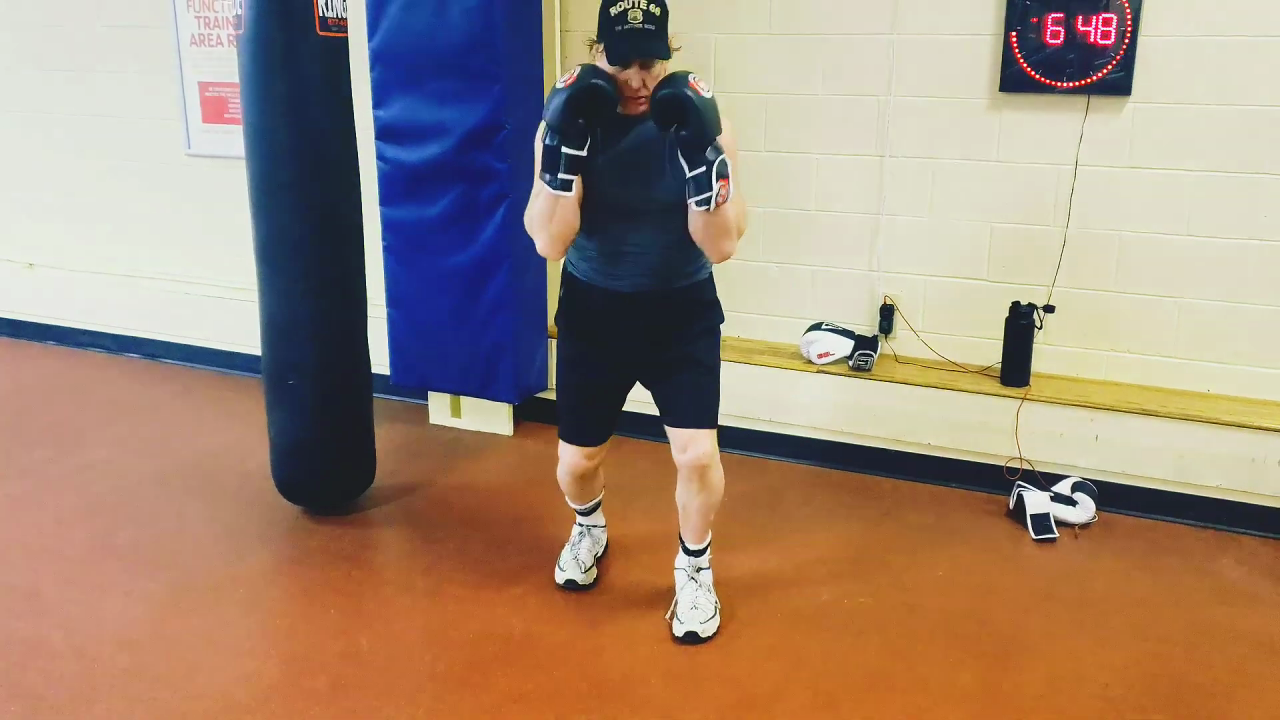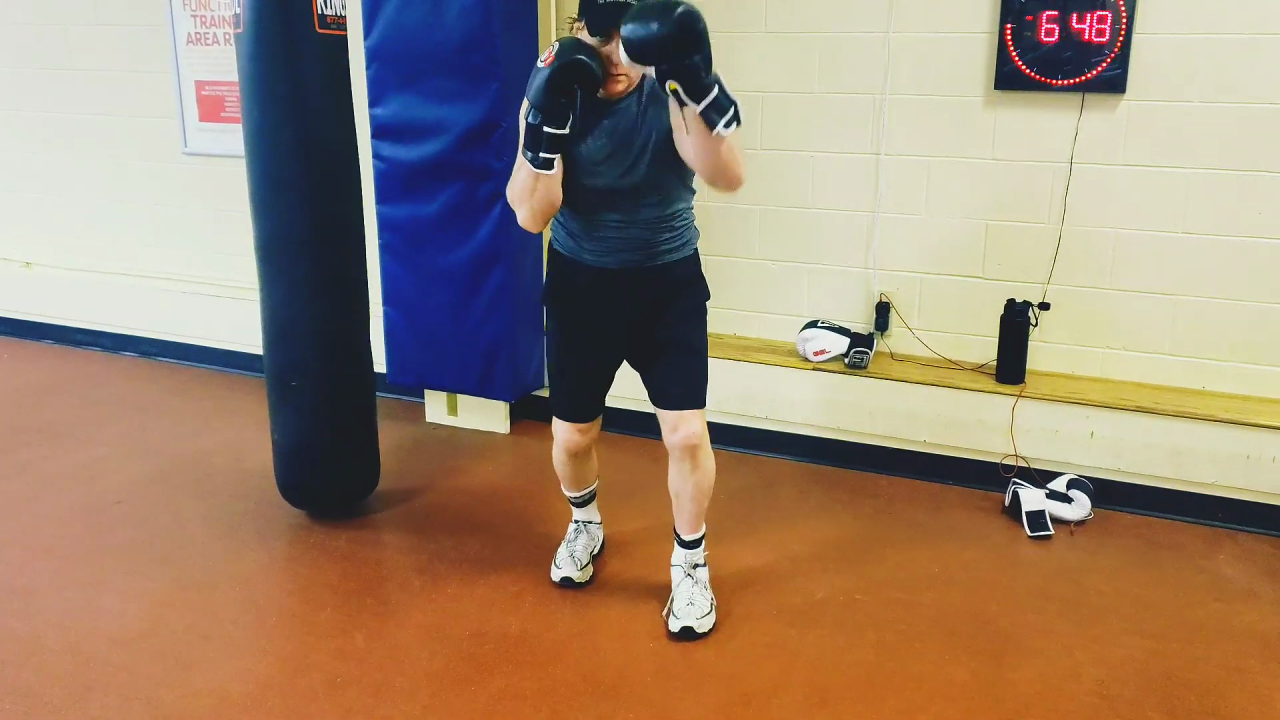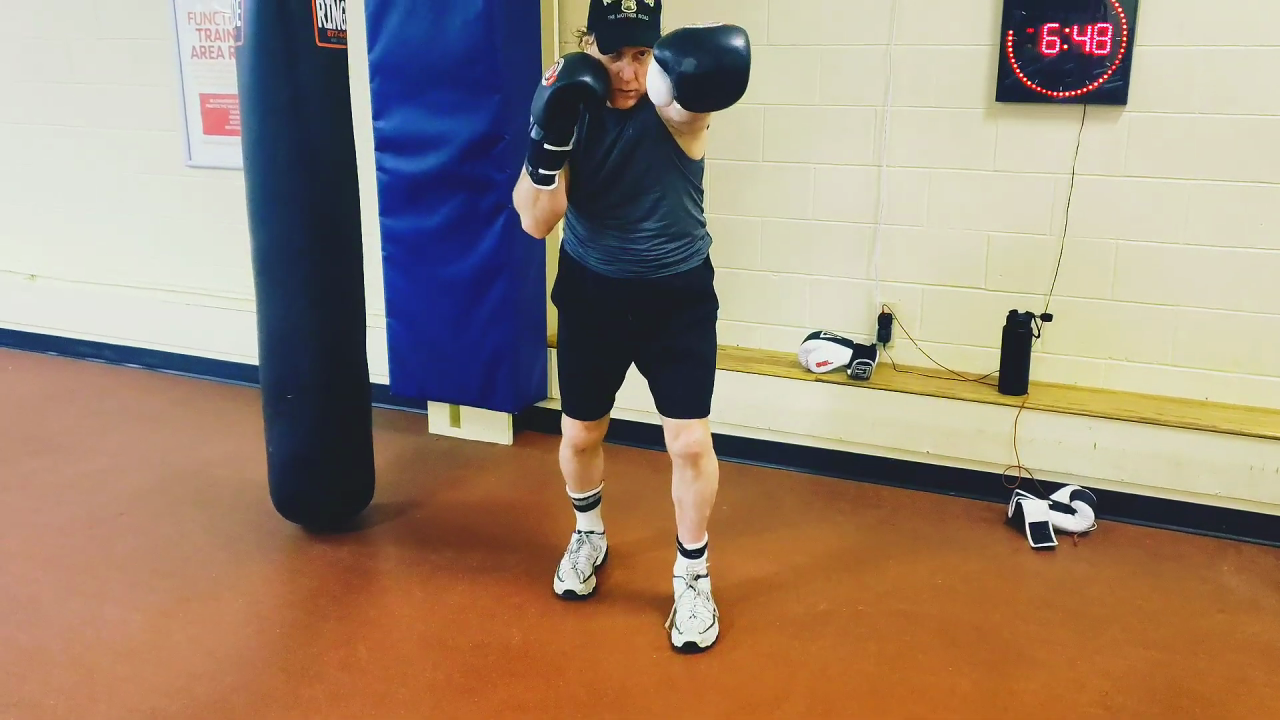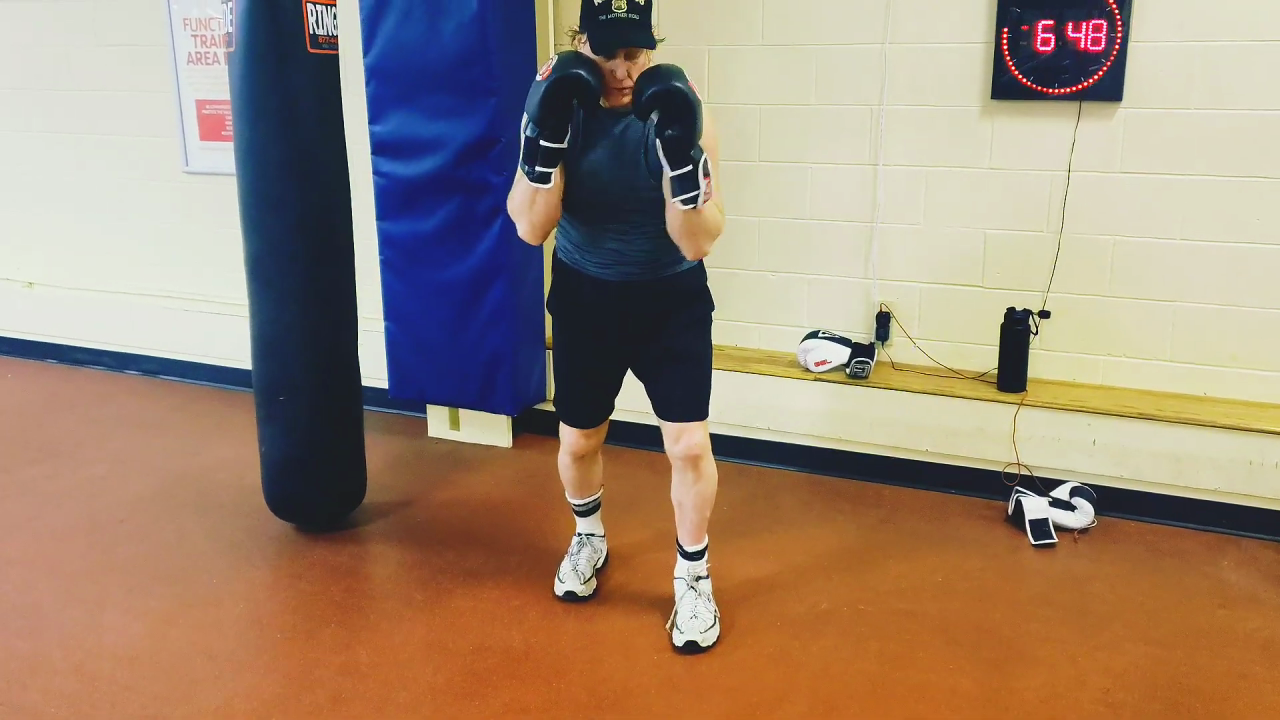
dt=0.7s
person 1, frame 1
left shoulder: (700, 121)
right shoulder: (567, 118)
left elbow: (721, 246)
right elbow: (550, 243)
left wrist: (701, 151)
right wrist: (565, 143)
left hip: (683, 310)
right hip: (594, 309)
left knee: (697, 455)
right knee: (577, 459)
left ankle: (694, 570)
right ankle: (589, 530)
person 1, frame 2
left shoulder: (672, 92)
right shoulder: (551, 100)
left elbow: (727, 176)
right elbow: (530, 216)
left wrist: (697, 80)
right wrist: (547, 119)
left hip: (668, 287)
right hip: (581, 288)
left knee: (687, 435)
right knee: (572, 436)
left ankle: (690, 564)
right ankle: (585, 524)
person 1, frame 3
left shoulder: (671, 102)
right shoulder: (569, 104)
left elbow: (691, 93)
right elbow: (535, 221)
left wrist: (697, 71)
right wrist: (550, 134)
left hip: (678, 294)
right hip: (592, 293)
left knee: (690, 443)
right knee: (580, 434)
left ankle: (693, 576)
right ankle: (589, 535)
person 1, frame 4
left shoulder: (679, 111)
right shoulder: (561, 109)
left elbow: (698, 244)
right elbow: (531, 228)
left wrist: (681, 152)
right wrist: (545, 134)
left hip: (672, 300)
right hip: (586, 299)
left knee: (690, 446)
right knee: (578, 442)
left ankle: (693, 578)
right ankle: (589, 538)
